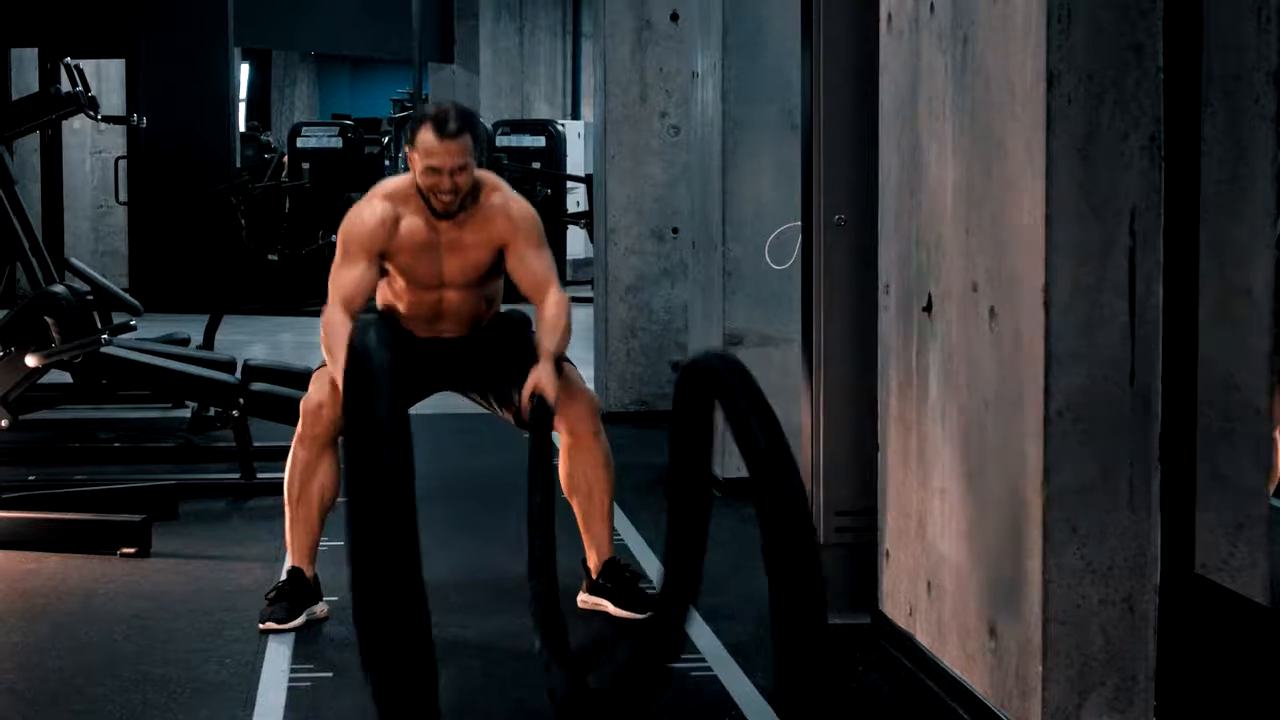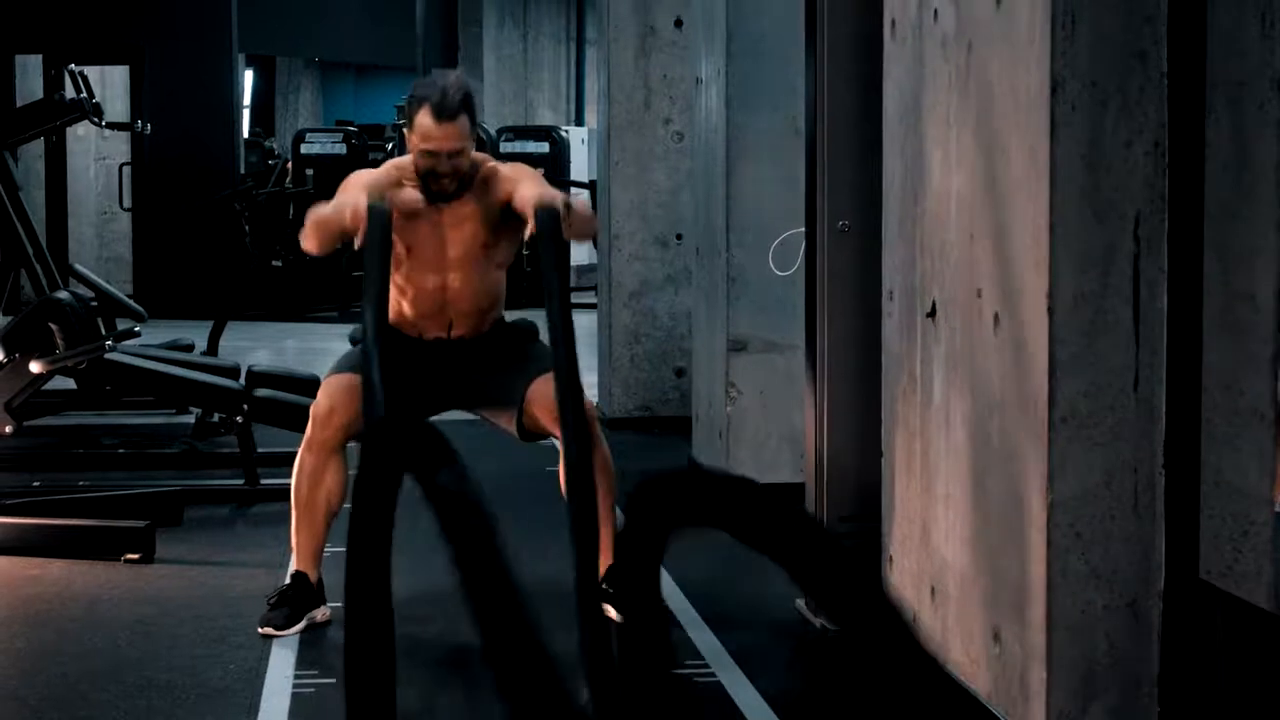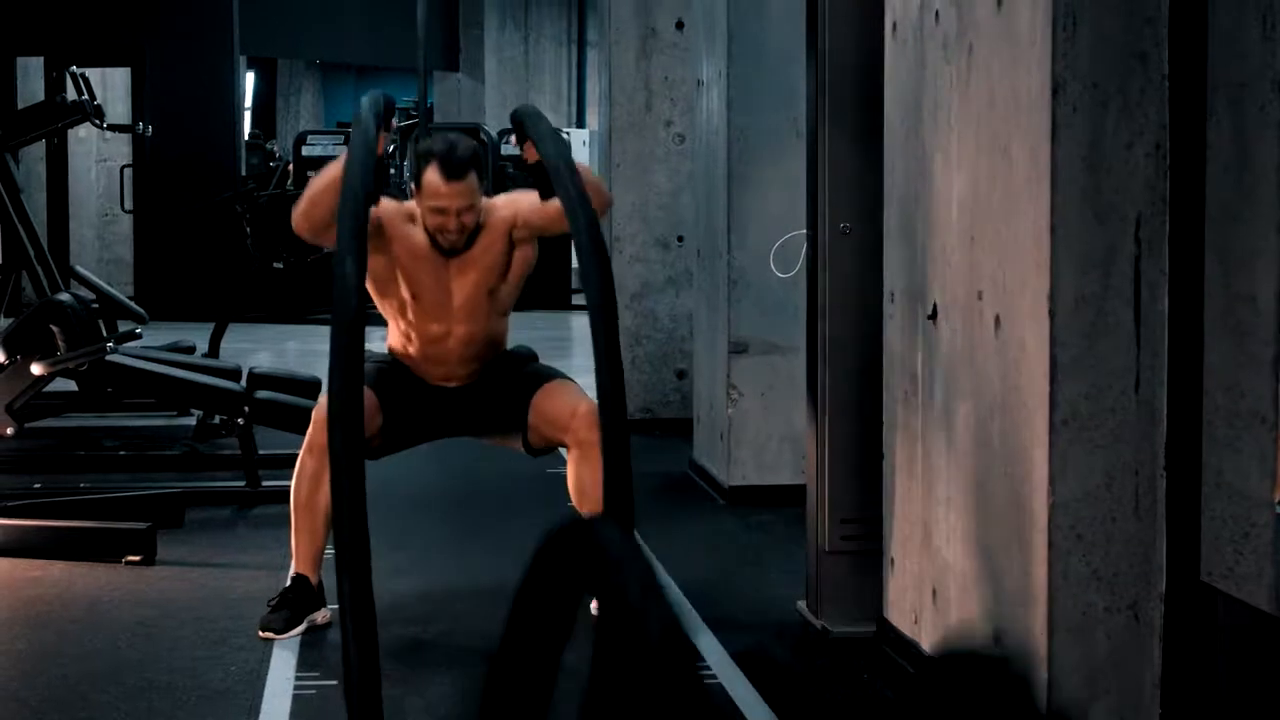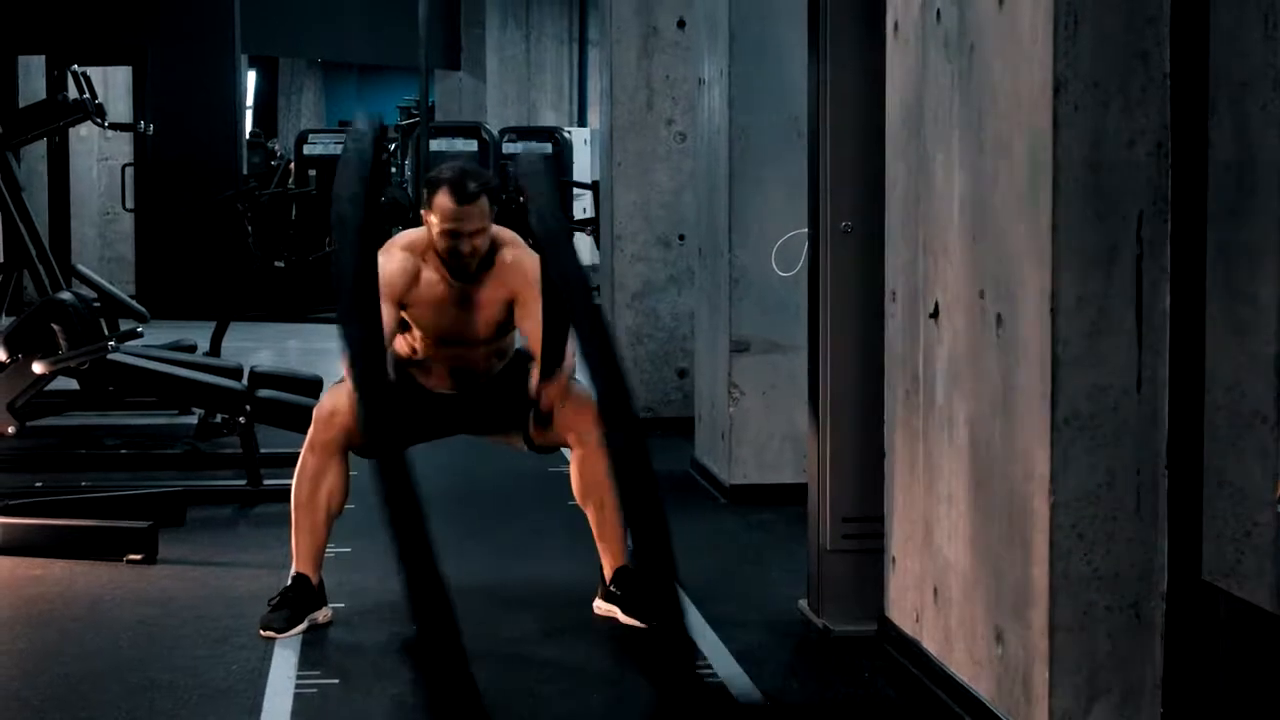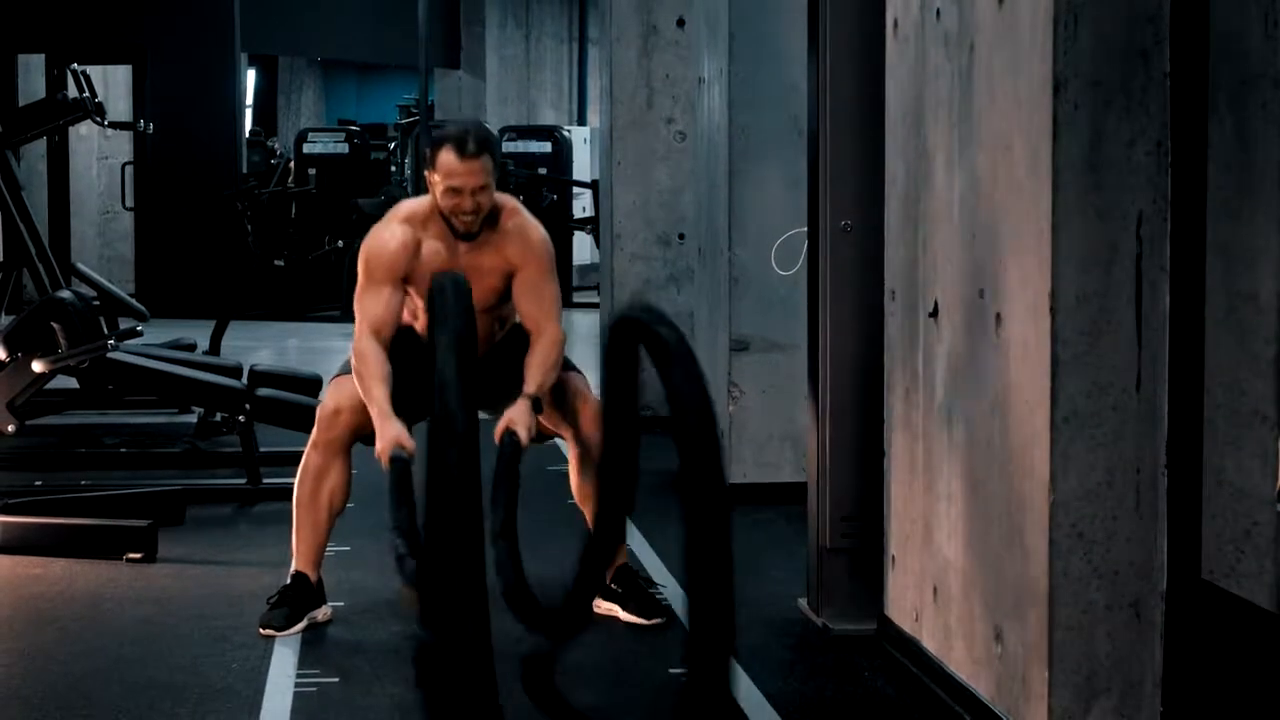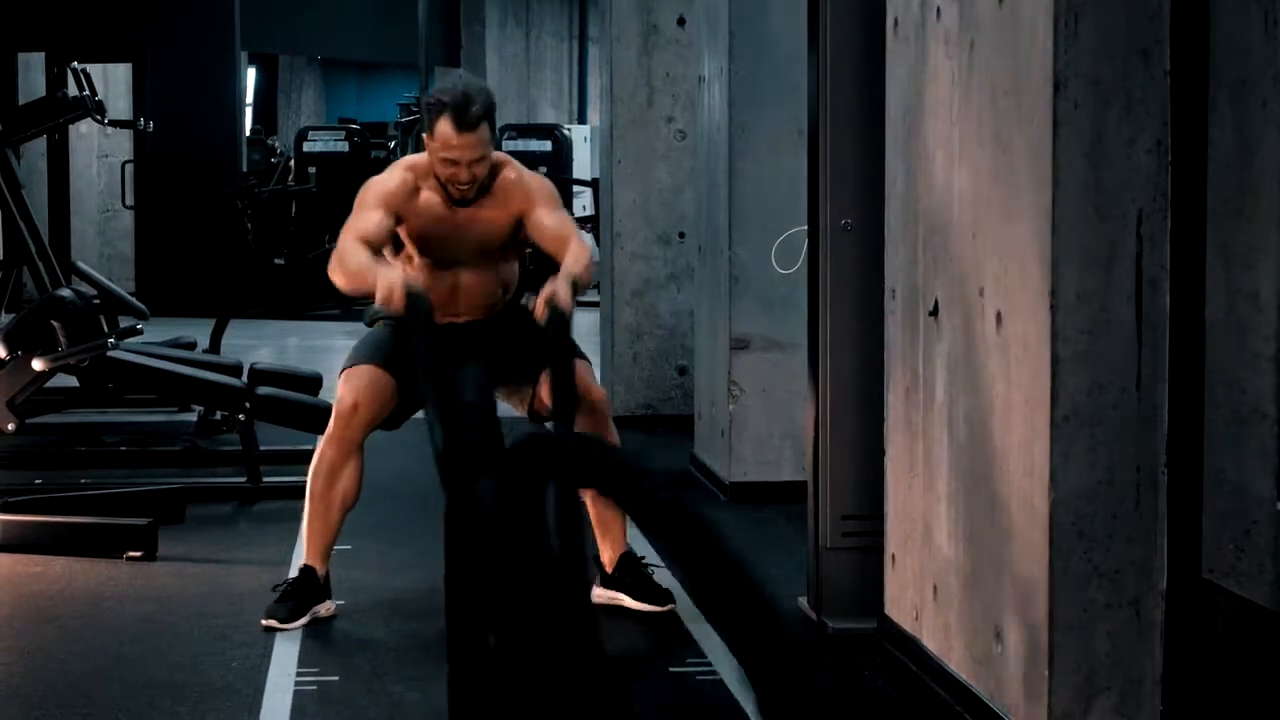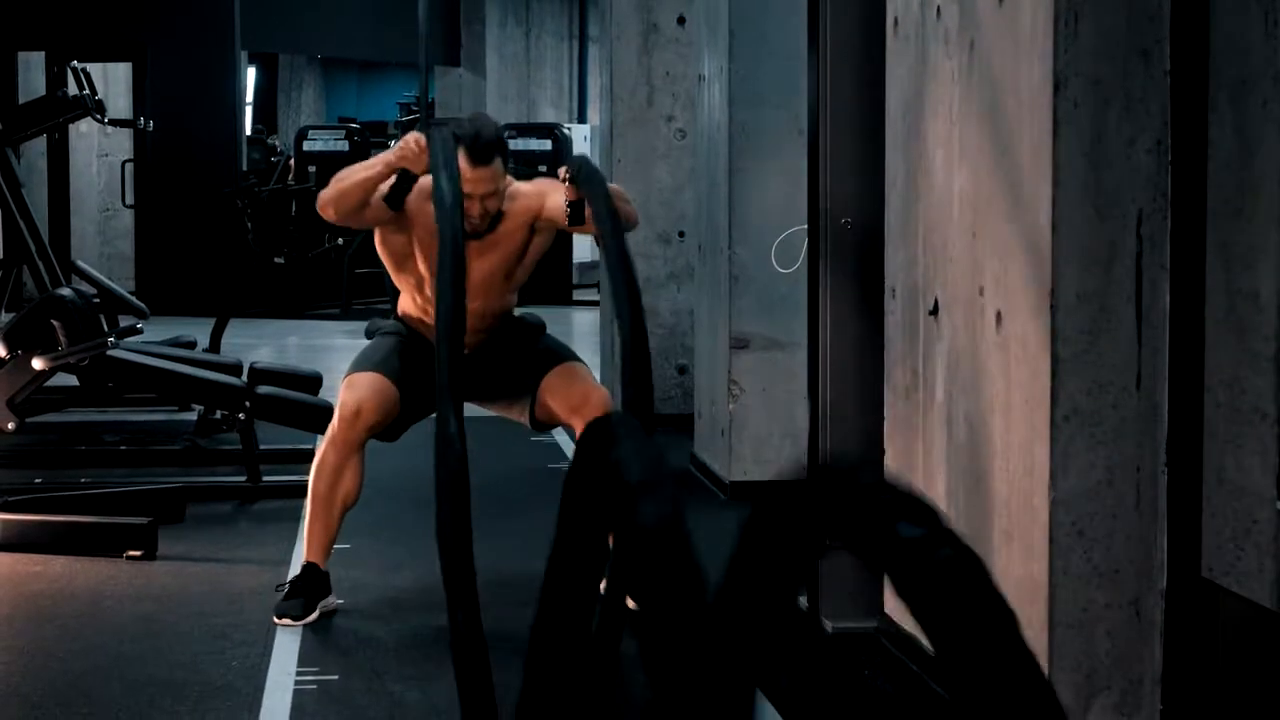
dt=0.4s
person 1, frame 1
left shoulder: (507, 210)
right shoulder: (377, 214)
left elbow: (551, 294)
right elbow: (338, 309)
left wrist: (546, 362)
right wrist: (352, 384)
left hip: (487, 339)
right hip: (397, 338)
left knee: (580, 408)
right knee: (318, 412)
left ankle: (603, 574)
right ankle: (300, 580)
person 1, frame 2
left shoulder: (504, 181)
right shoulder: (379, 184)
left elbow: (583, 225)
right elbow: (312, 238)
left wrist: (555, 204)
right wrist: (345, 213)
left hip: (491, 347)
right hip: (402, 349)
left knee: (578, 415)
right knee: (326, 418)
left ankle: (606, 576)
right ankle: (304, 584)
person 1, frame 3
left shoulder: (507, 219)
right shoulder: (386, 225)
left elbow: (594, 205)
right elbow: (307, 224)
right wrist: (354, 159)
left hip: (495, 379)
right hip: (403, 381)
left knee: (584, 418)
right knee: (329, 422)
right ankle: (304, 588)
person 1, frame 4
left shoulder: (519, 263)
right shoulder: (398, 262)
left wrist: (551, 374)
left hip: (501, 384)
right hip: (413, 385)
left knee: (589, 420)
right knee: (329, 421)
left ankle: (618, 582)
right ankle: (305, 588)
person 1, frame 5
left shoulder: (523, 234)
right shoulder: (396, 236)
left elbow: (547, 328)
right elbow: (370, 337)
left wrist: (529, 401)
right wrist: (385, 419)
left hip: (501, 351)
right hip: (416, 351)
left knee: (588, 414)
right knee: (334, 418)
left ankle: (618, 577)
right ankle: (304, 585)
person 1, frame 6
left shoulder: (524, 186)
right shoulder: (396, 188)
left elbow: (575, 247)
right elbow: (345, 256)
left wrist: (567, 281)
right wrist: (380, 272)
left hip: (506, 325)
right hip: (415, 324)
left knee: (590, 402)
right knee: (351, 410)
left ankle: (618, 569)
right ankle: (311, 580)
person 1, frame 7
left shoulder: (531, 202)
right shoulder: (413, 202)
left elbow: (625, 218)
right elbow: (330, 206)
left wrist: (588, 199)
right wrist: (390, 162)
left hip: (502, 344)
right hip: (417, 342)
left knee: (595, 406)
right knee: (352, 413)
right ankle: (313, 576)
